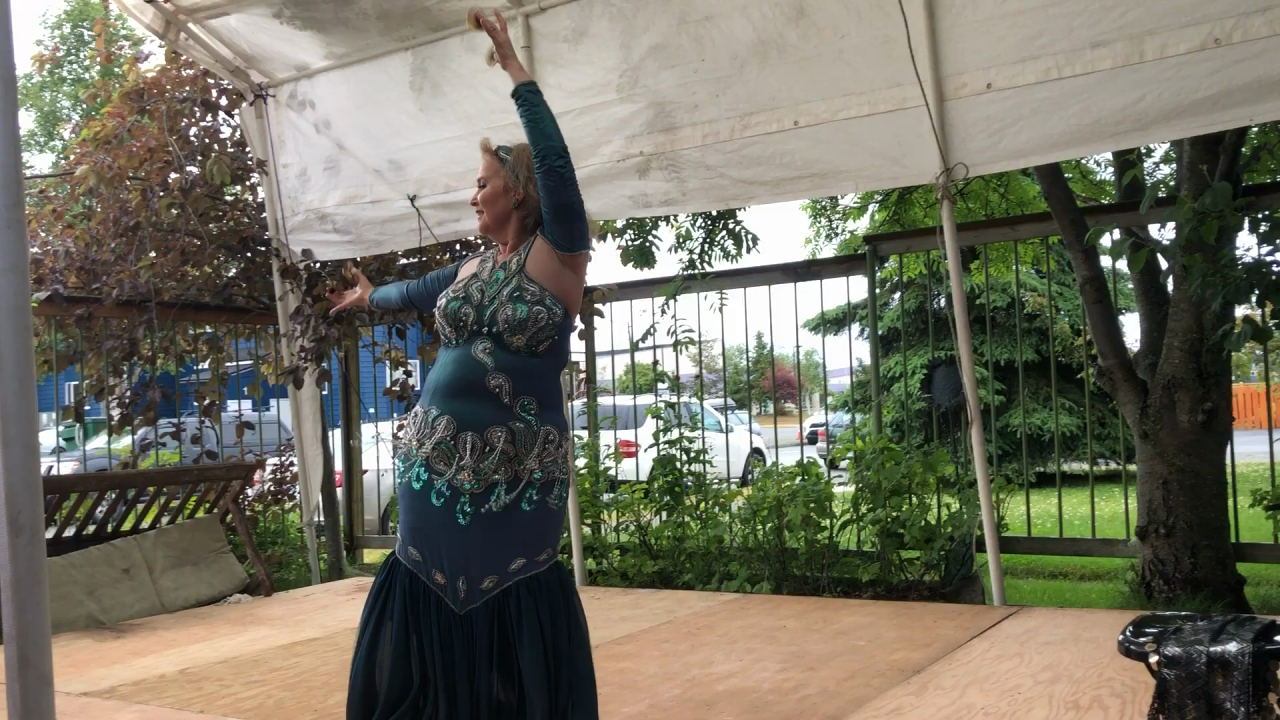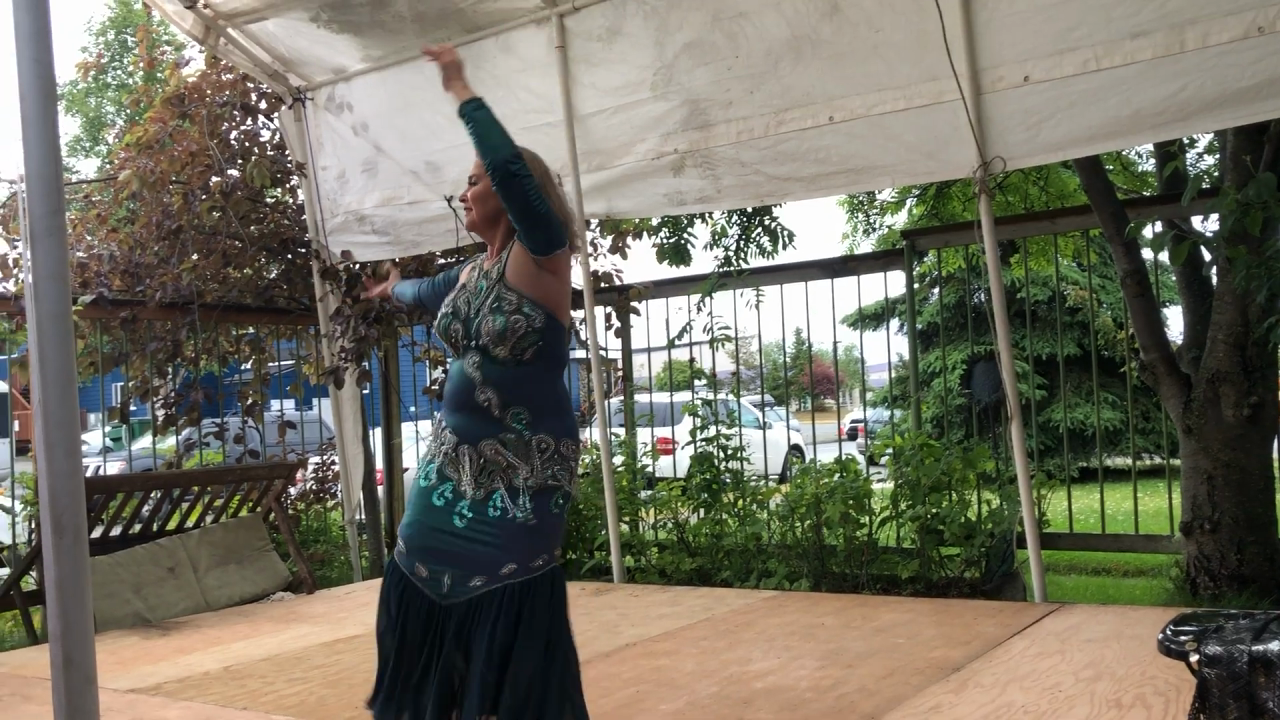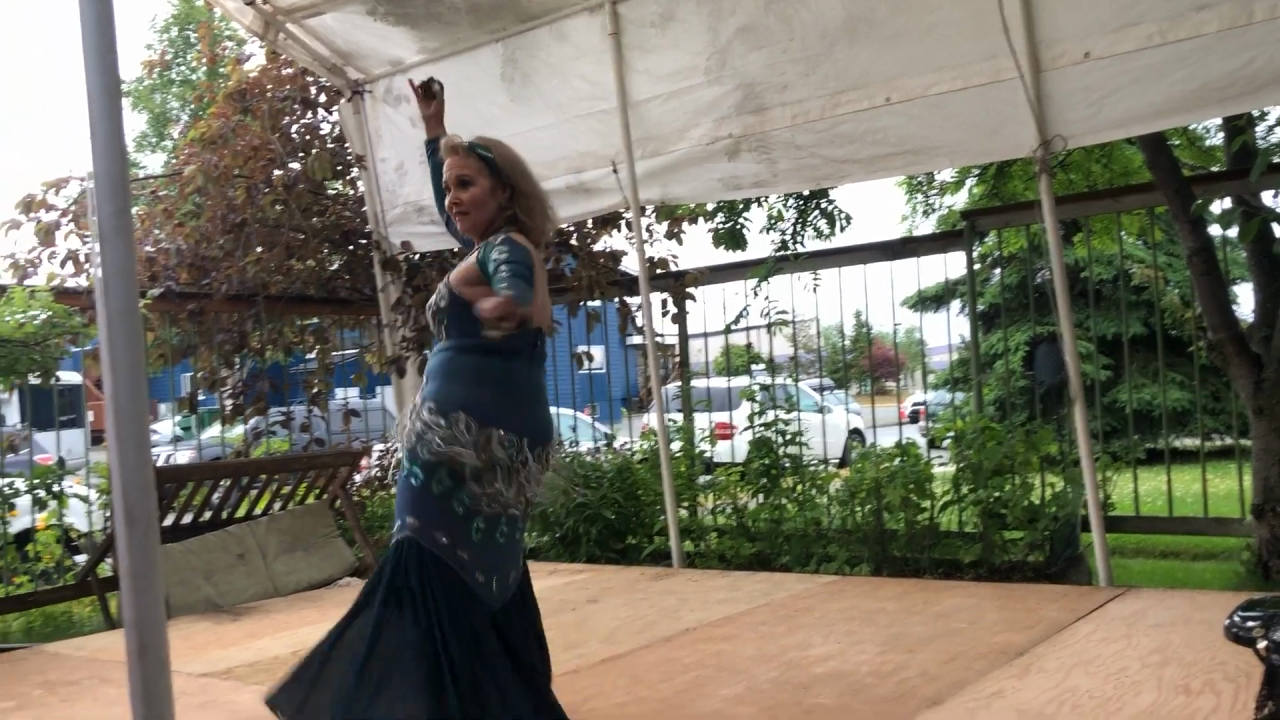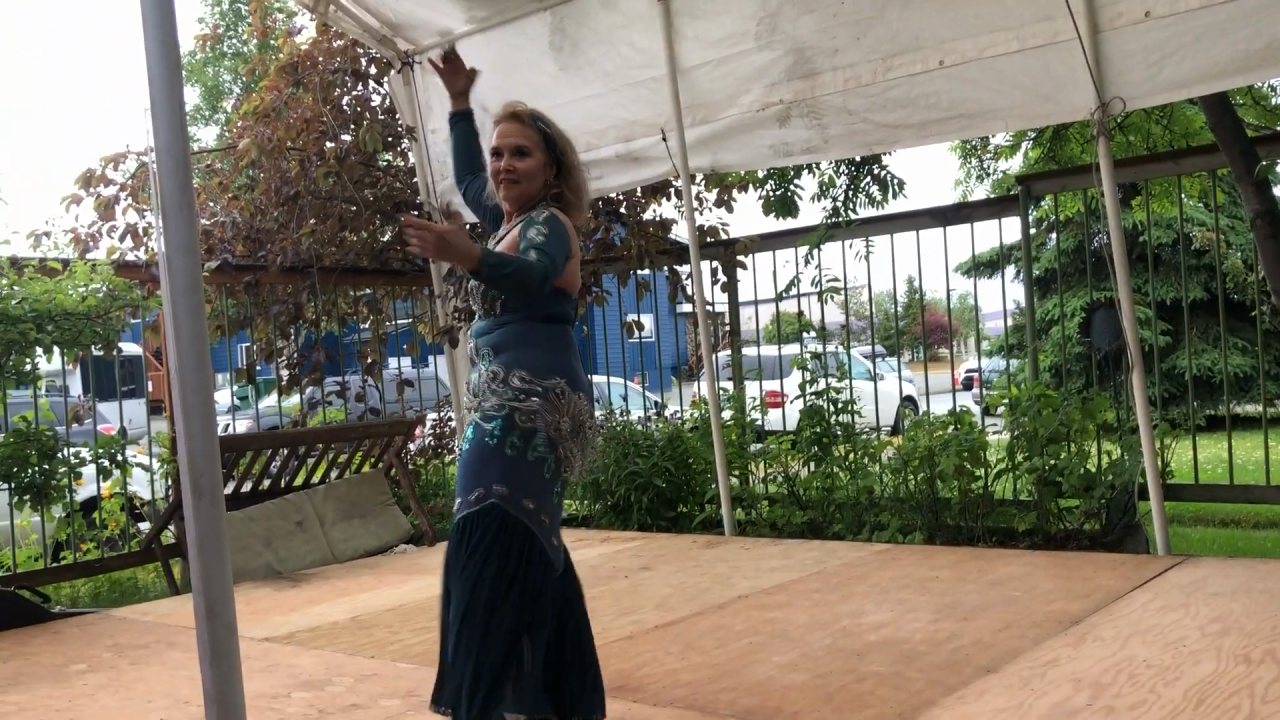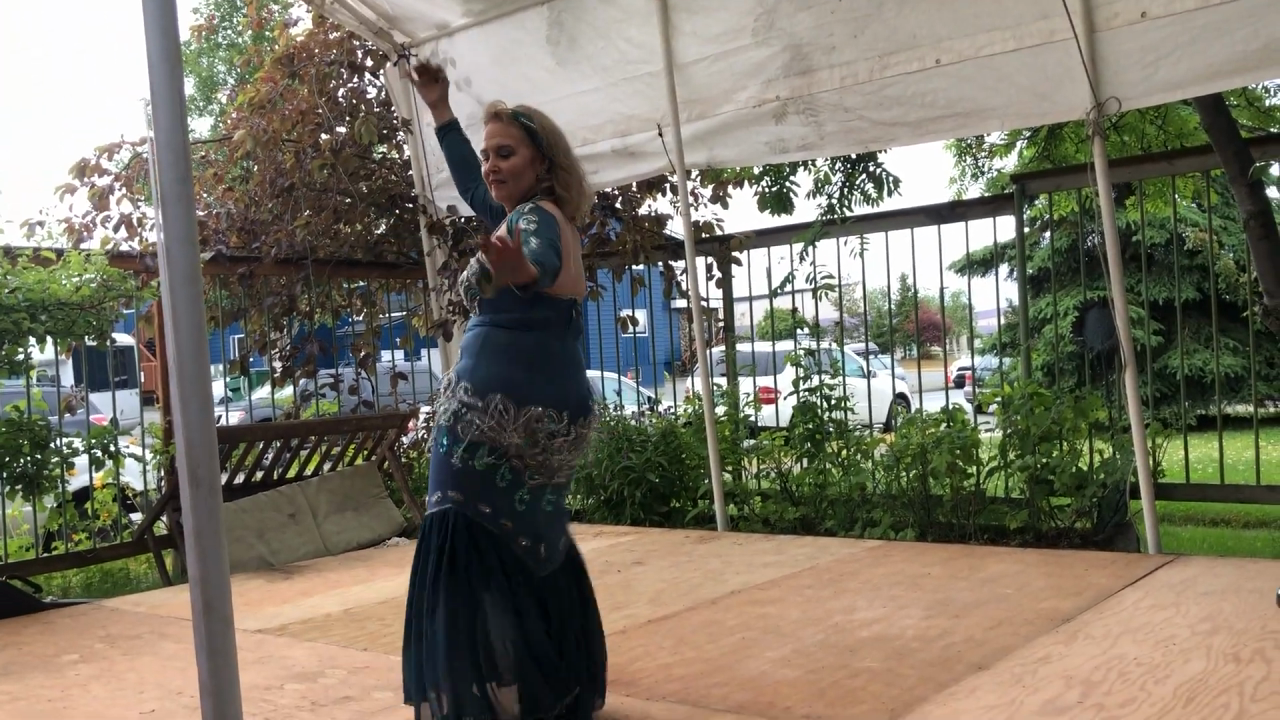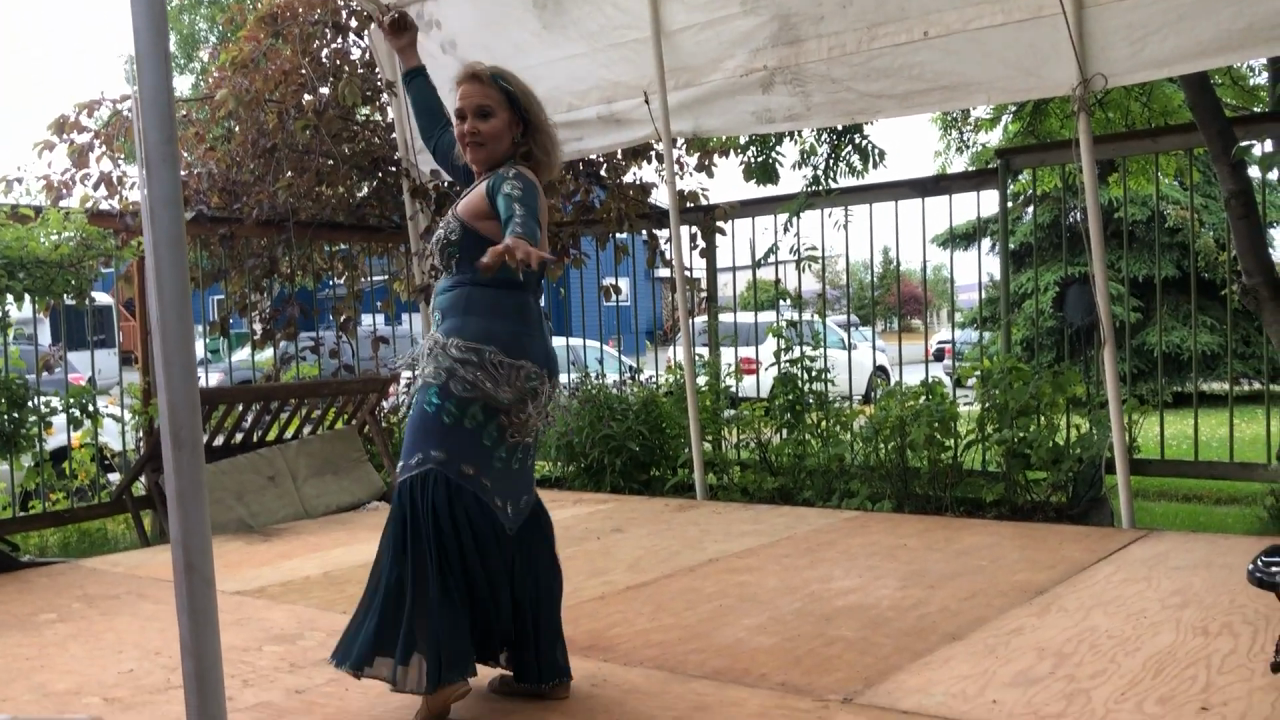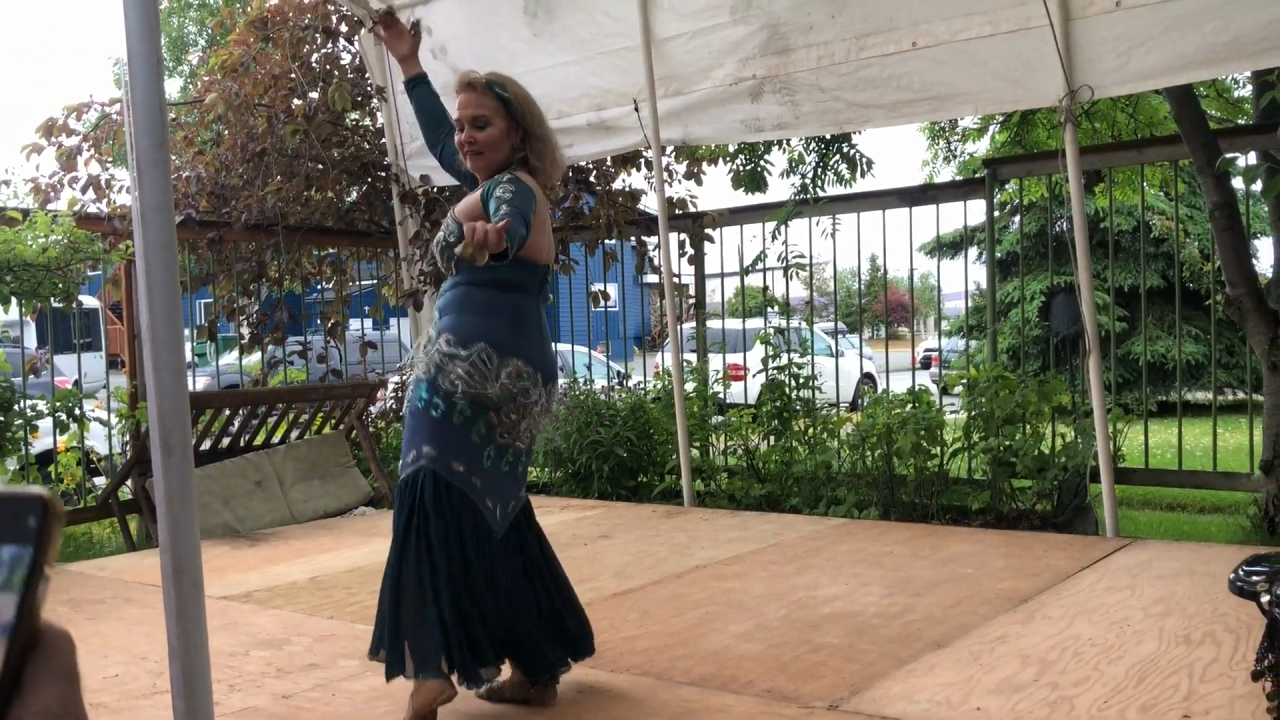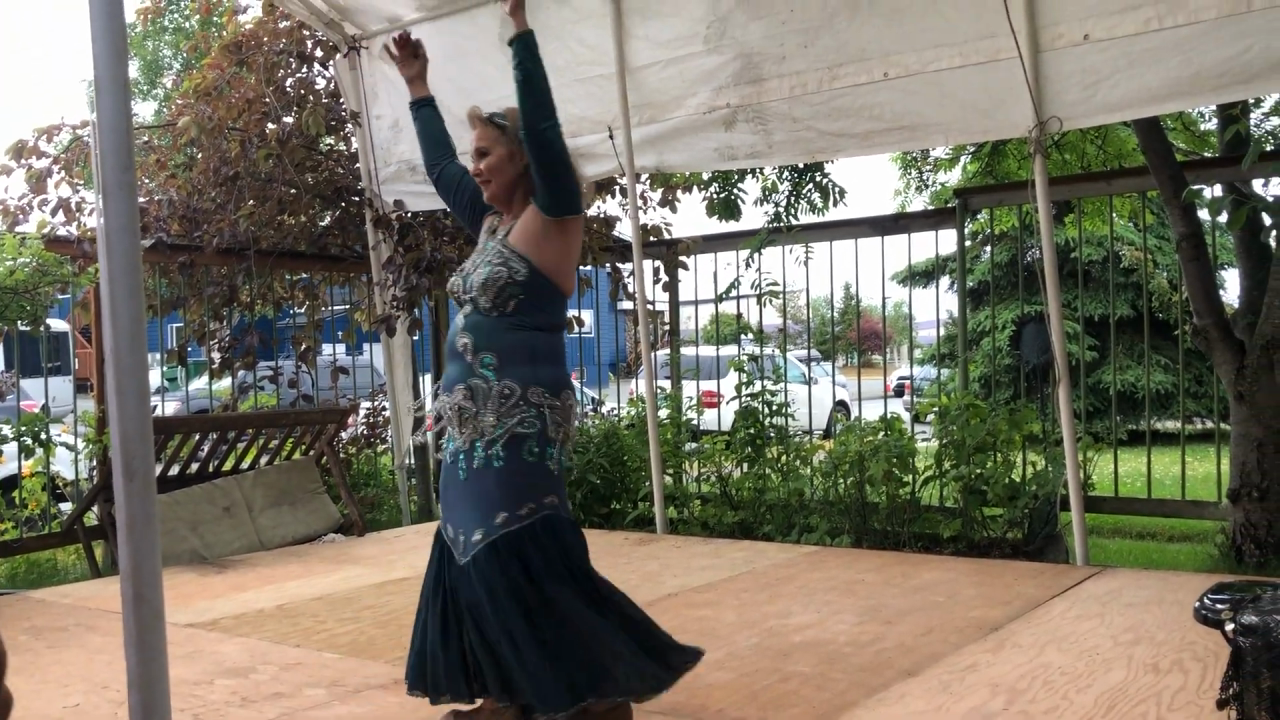
dt=0.7s
person 1, frame 1
left shoulder: (559, 255)
right shoulder: (470, 270)
left elbow: (555, 162)
right elbow: (413, 294)
left wrist: (515, 73)
right wrist: (368, 293)
left hip: (521, 461)
right hip: (441, 453)
left knee: (525, 600)
right knee: (421, 591)
person 1, frame 2
left shoulder: (542, 254)
right shoulder: (472, 273)
left elbow: (509, 164)
right elbow: (428, 295)
left wrist: (462, 91)
right wrist: (395, 287)
left hip: (527, 466)
right hip: (457, 459)
left knee: (516, 602)
right knee: (420, 585)
person 1, frame 3
left shoulder: (505, 251)
right shoulder: (501, 246)
left elbow: (515, 284)
right elbow: (452, 212)
left wrist: (509, 308)
right wrist: (434, 129)
left hip: (460, 434)
right hip: (515, 442)
left knee: (426, 575)
right knee: (492, 583)
person 1, frame 4
left shoulder: (548, 224)
right shoulder: (513, 219)
left elbow: (532, 275)
right elbow: (469, 182)
left wrist: (465, 255)
right wrist: (460, 101)
left hip: (525, 400)
right hip: (522, 404)
left knee: (487, 542)
right knee: (528, 552)
person 1, frame 5
left shoulder: (535, 218)
right shoulder: (543, 220)
left elbow: (545, 266)
right elbow: (471, 186)
left wrist: (518, 270)
right wrist: (439, 109)
left hip: (495, 407)
right hip: (556, 409)
left knee: (462, 549)
right knee: (533, 549)
person 1, frame 6
left shoulder: (512, 182)
right shoulder: (483, 180)
left elbow: (525, 228)
right elbow: (435, 137)
left wrist: (515, 246)
right wrist: (407, 58)
left hip: (474, 368)
right hip: (515, 372)
left knee: (436, 510)
right knee: (504, 513)
person 1, frame 7
left shoulder: (512, 188)
right shoulder: (493, 186)
left elbow: (512, 224)
right elbow: (440, 143)
left wrist: (493, 235)
right wrist: (409, 65)
left hip: (471, 367)
right hip: (521, 374)
left knee: (436, 509)
right knee: (497, 514)
person 1, frame 8
left shoulder: (554, 215)
right shoulder: (492, 221)
left elbow: (542, 127)
right elbow: (440, 167)
right wrist: (418, 87)
left hip: (519, 417)
right hip: (475, 421)
left knee: (532, 554)
right knee: (473, 551)
